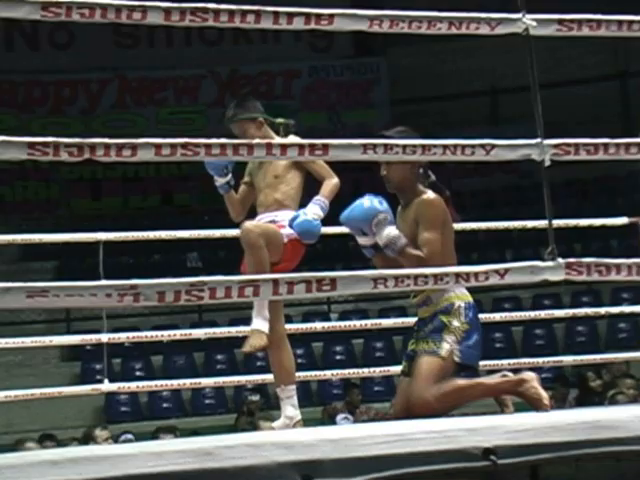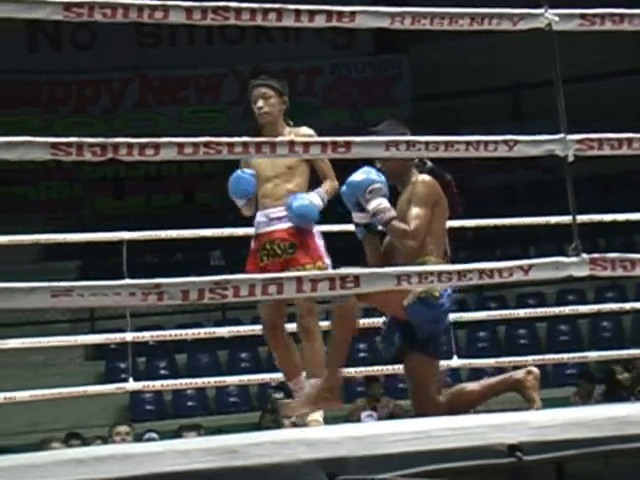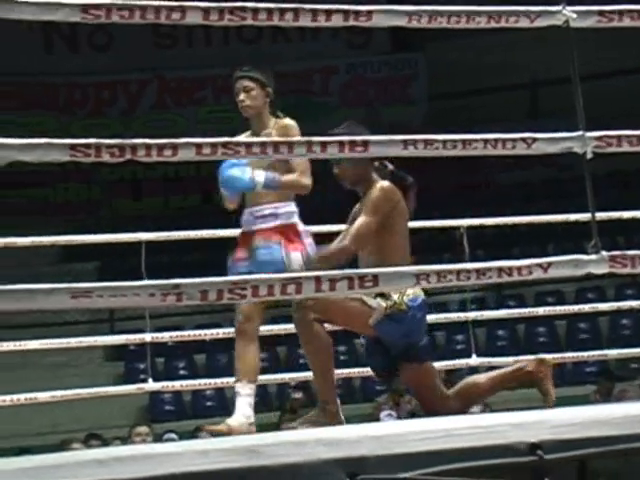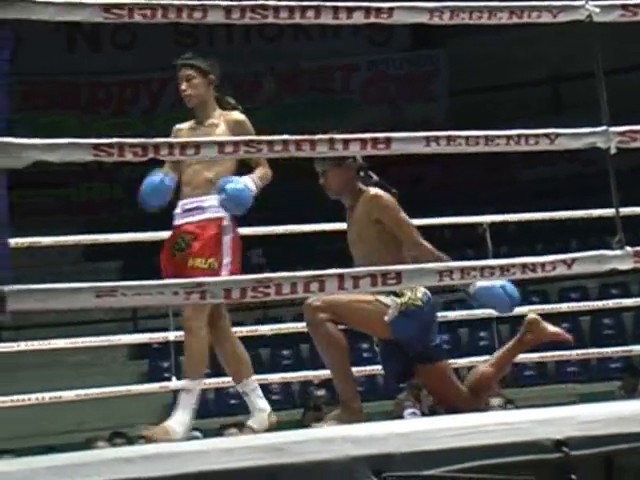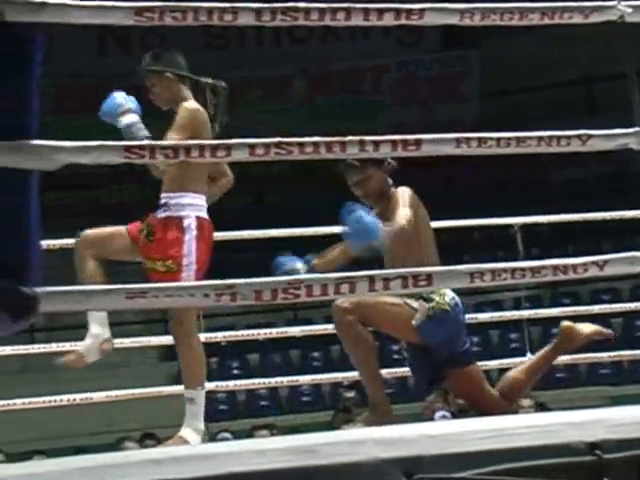
dt=0.5s
person 1, frame 1
right shoulder: (252, 165)
left elbow: (332, 180)
right elbow: (237, 214)
left wrist: (316, 208)
right wrist: (222, 181)
left hip: (288, 230)
right hip: (261, 237)
left knee: (250, 233)
right knee: (276, 328)
left ankle: (259, 322)
right ankle: (290, 412)
person 1, frame 2
left shoulder: (304, 136)
right shoulder: (250, 152)
left elbow: (332, 180)
left wrist: (316, 198)
right wrist: (240, 196)
left hip: (299, 234)
right hip: (263, 240)
left knee: (308, 322)
right knee: (272, 328)
left ankle: (316, 408)
right ankle: (302, 399)
person 1, frame 3
left shoulder: (286, 127)
left elbow: (304, 181)
right elbow: (229, 203)
left wrist: (258, 179)
right wrist: (228, 184)
left hip: (285, 231)
right hip: (250, 237)
right knee: (245, 323)
right ankle: (243, 414)
person 1, frame 4
left shoulder: (234, 121)
right shoulder: (180, 132)
left elbow: (265, 168)
right elbow: (161, 190)
left wrist: (249, 184)
right wrist: (158, 186)
left hip: (215, 226)
right hip: (182, 230)
left knee: (194, 319)
right knee: (215, 325)
left ankle: (181, 421)
right ankle: (259, 409)
person 1, frame 5
left shoulder: (190, 110)
right shoulder: (192, 117)
left elbow: (162, 166)
right elbow: (224, 179)
left wrist: (130, 123)
left hip: (185, 227)
right hip: (163, 223)
left knee: (182, 325)
right knee: (85, 242)
left ankle: (193, 428)
right ankle: (98, 336)
person 2, frame 1
left shoulder: (429, 203)
right shoulder: (406, 208)
left elbow: (429, 263)
left wrist: (389, 240)
right wrist: (372, 244)
left hip: (452, 311)
right hip: (430, 316)
left knee: (423, 402)
right knee: (402, 413)
left ankle: (518, 383)
right ankle: (497, 384)
person 2, frame 2
left shoulder: (425, 185)
right shoulder: (405, 197)
left elbow: (412, 240)
right elbow: (381, 264)
left wrist: (382, 211)
right wrist: (366, 225)
left hip: (427, 294)
right hip: (414, 300)
right knee: (431, 408)
left ankle: (329, 386)
right ankle: (515, 380)
person 2, frame 3
left shoulder: (383, 193)
right shoulder: (362, 206)
left elbow: (348, 248)
right elbow: (335, 258)
left hip: (396, 305)
right hip: (392, 310)
left knee: (307, 308)
right knee: (445, 407)
left ankle: (327, 411)
right ankle: (529, 371)
person 2, frame 4
left shoulder: (375, 200)
right shoulder: (353, 211)
left elbow: (418, 247)
left hip: (405, 306)
right hip: (396, 313)
left knee: (316, 309)
right knee: (466, 402)
left ankle: (350, 408)
right ankle: (526, 336)
person 2, frame 5
left shoulder: (403, 196)
right shoulder: (382, 216)
left elbow: (402, 228)
right elbow: (342, 252)
left wrist: (378, 234)
right wrist: (307, 268)
left hip: (436, 309)
right hip: (431, 317)
left knee: (346, 310)
right knee: (496, 405)
left ankle: (380, 411)
right ankle: (563, 341)
